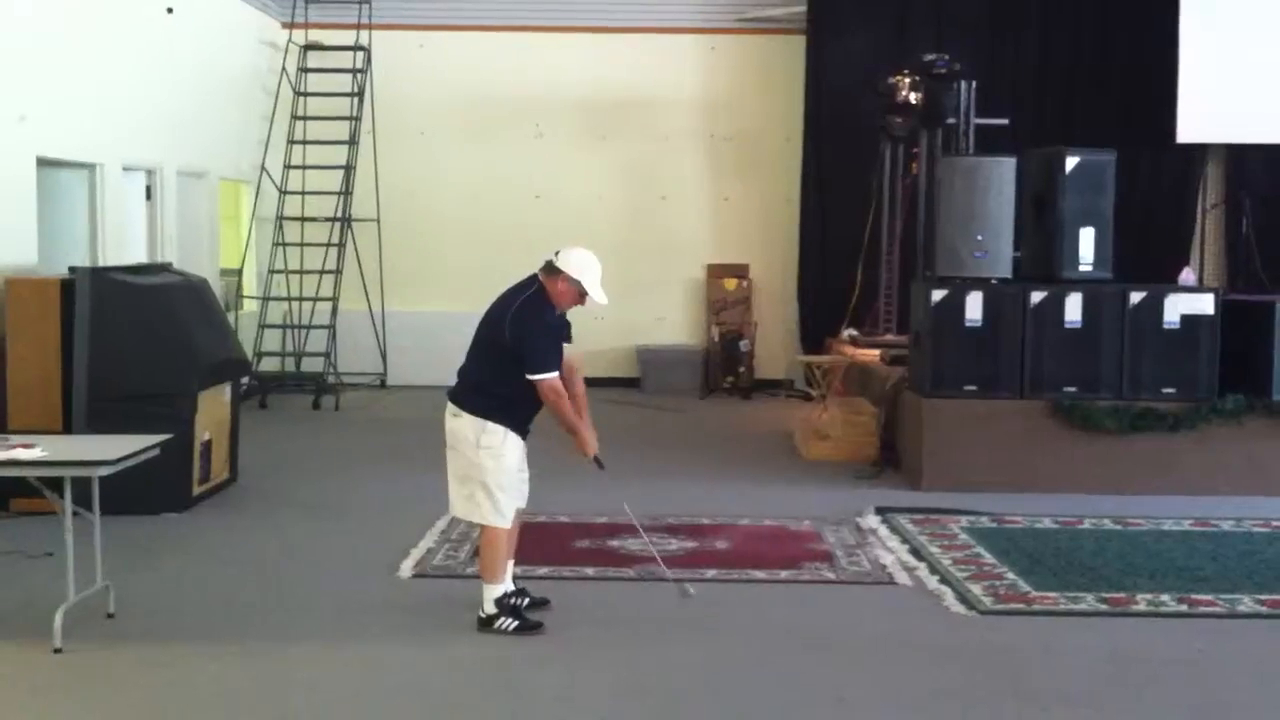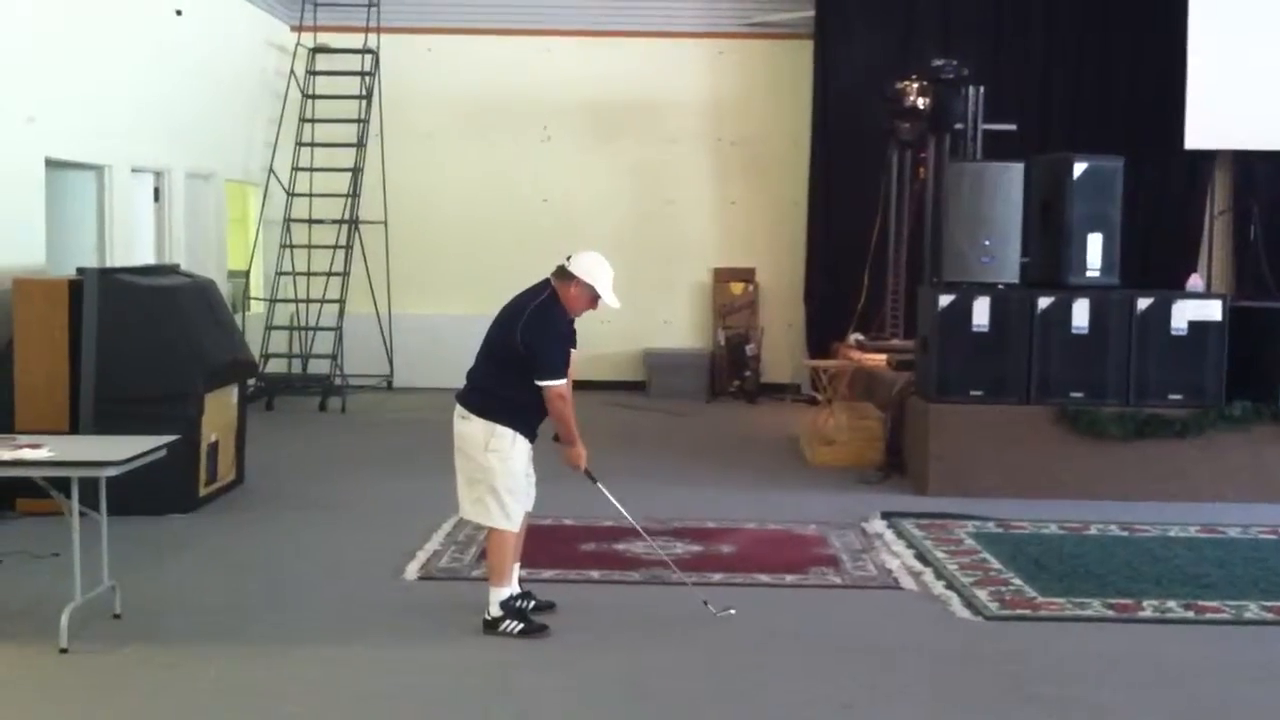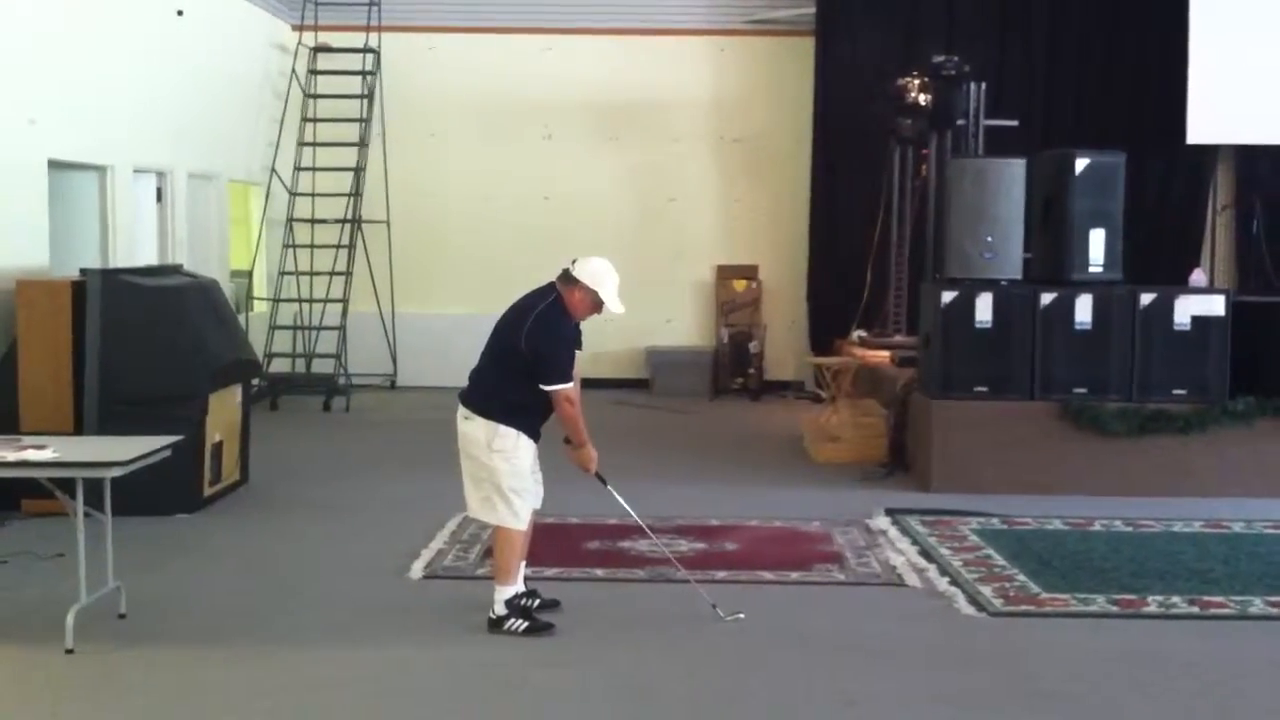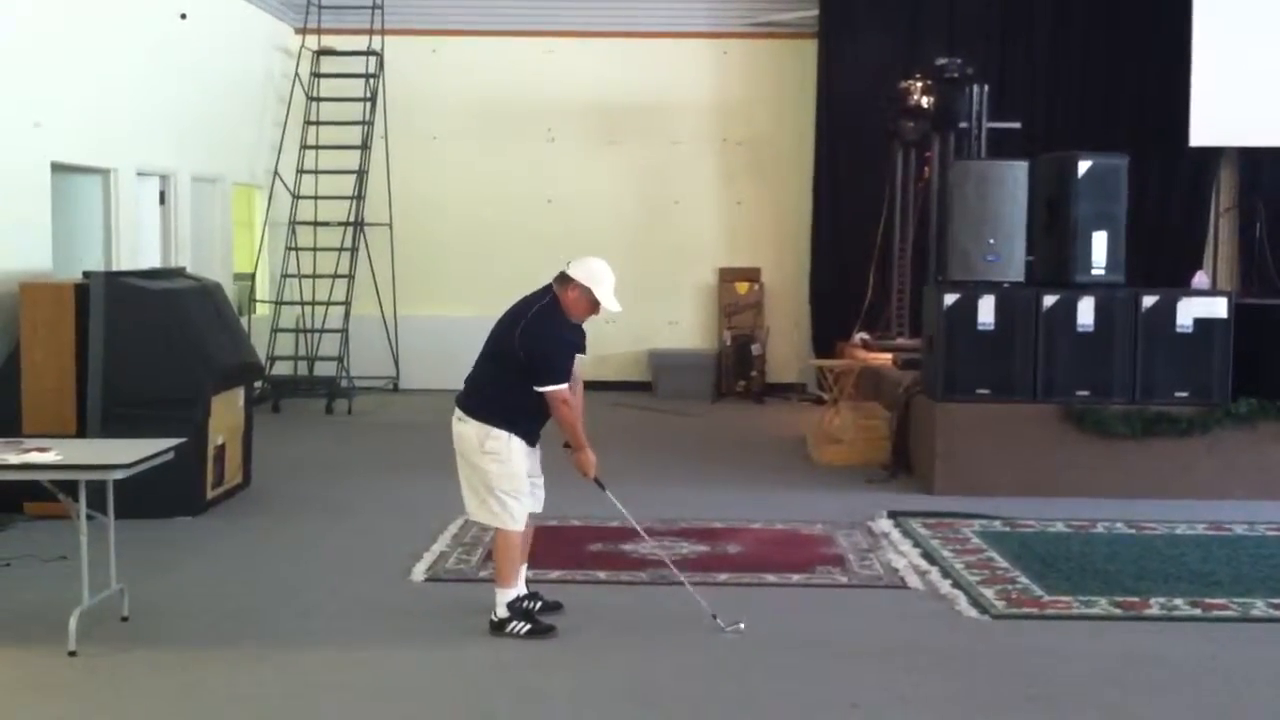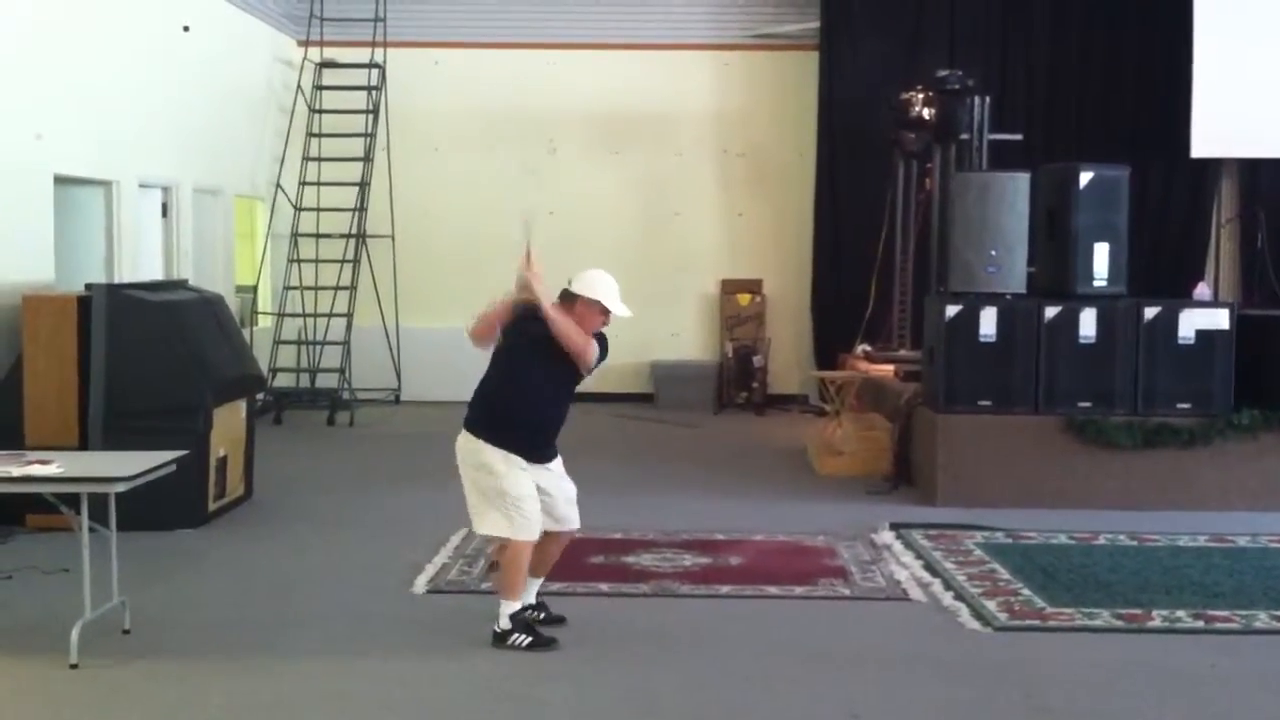
dt=1s
person 1, frame 1
left shoulder: (542, 303)
right shoulder: (532, 315)
left elbow: (567, 367)
right elbow: (549, 388)
left wrist: (586, 423)
right wrist: (578, 432)
left hip: (501, 419)
right hip: (484, 422)
left knee: (512, 507)
right knee: (497, 514)
left ankle: (506, 589)
right ankle: (493, 608)
person 1, frame 2
left shoulder: (551, 306)
right shoulder: (545, 320)
left elbow: (563, 377)
right elbow: (555, 395)
left wrist: (569, 437)
right wrist: (573, 443)
left hip: (507, 422)
right hip: (492, 425)
left knee: (518, 508)
right knee: (504, 515)
left ankle: (511, 591)
right ankle: (499, 610)
person 1, frame 3
left shoulder: (555, 307)
right shoulder: (549, 324)
left elbow: (568, 379)
right elbow: (563, 397)
left wrist: (576, 437)
right wrist: (583, 445)
left hip: (509, 420)
right hip: (496, 425)
left knee: (525, 506)
right knee: (512, 514)
left ankle: (516, 590)
right ankle: (504, 609)
person 1, frame 4
left shoulder: (560, 316)
right shoulder: (543, 325)
left elbow: (573, 381)
right elbow: (559, 400)
left wrist: (576, 440)
right wrist: (582, 448)
left hip: (515, 427)
right hip: (490, 428)
left knee: (525, 510)
right knee: (510, 517)
left ankle: (518, 592)
right ankle: (505, 611)
person 1, frame 5
left shoulder: (594, 345)
right shoulder: (524, 317)
left elbow: (580, 349)
right elbow: (480, 335)
left wrist: (543, 301)
right wrist: (517, 298)
left hip: (540, 452)
right hip: (491, 445)
left knee: (562, 525)
right knee: (521, 532)
left ankle: (526, 600)
right ankle: (508, 623)
